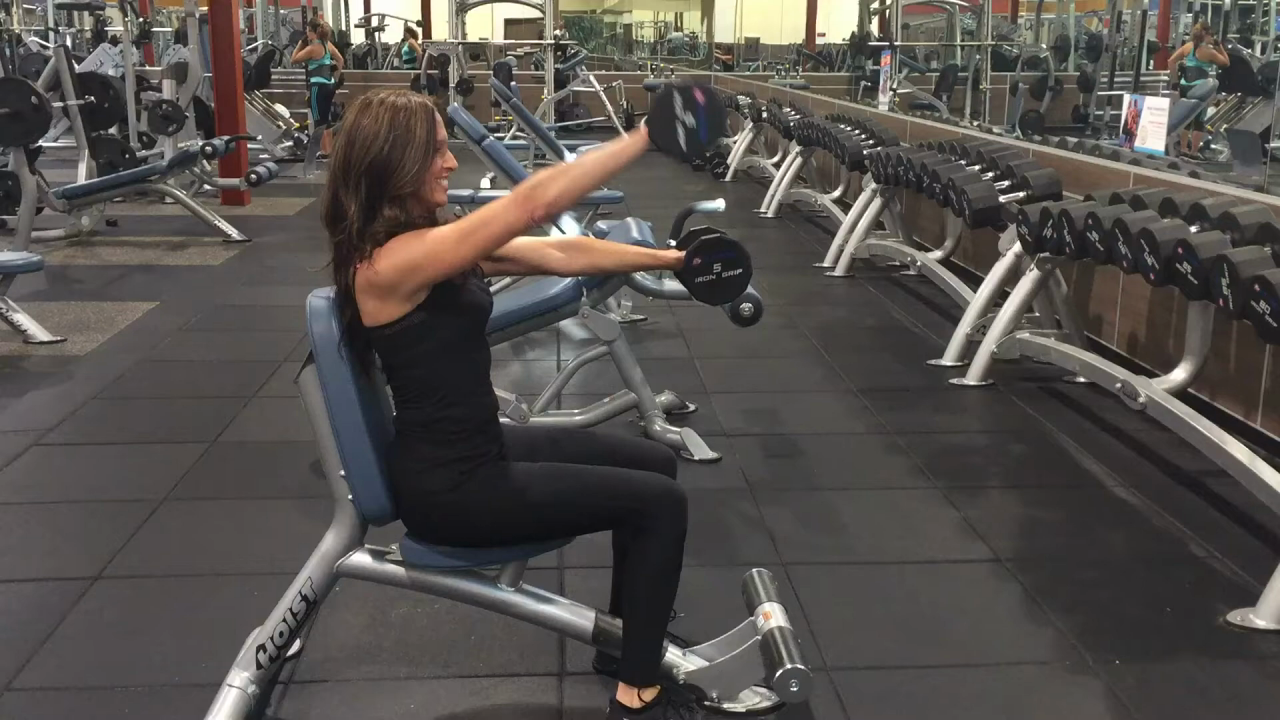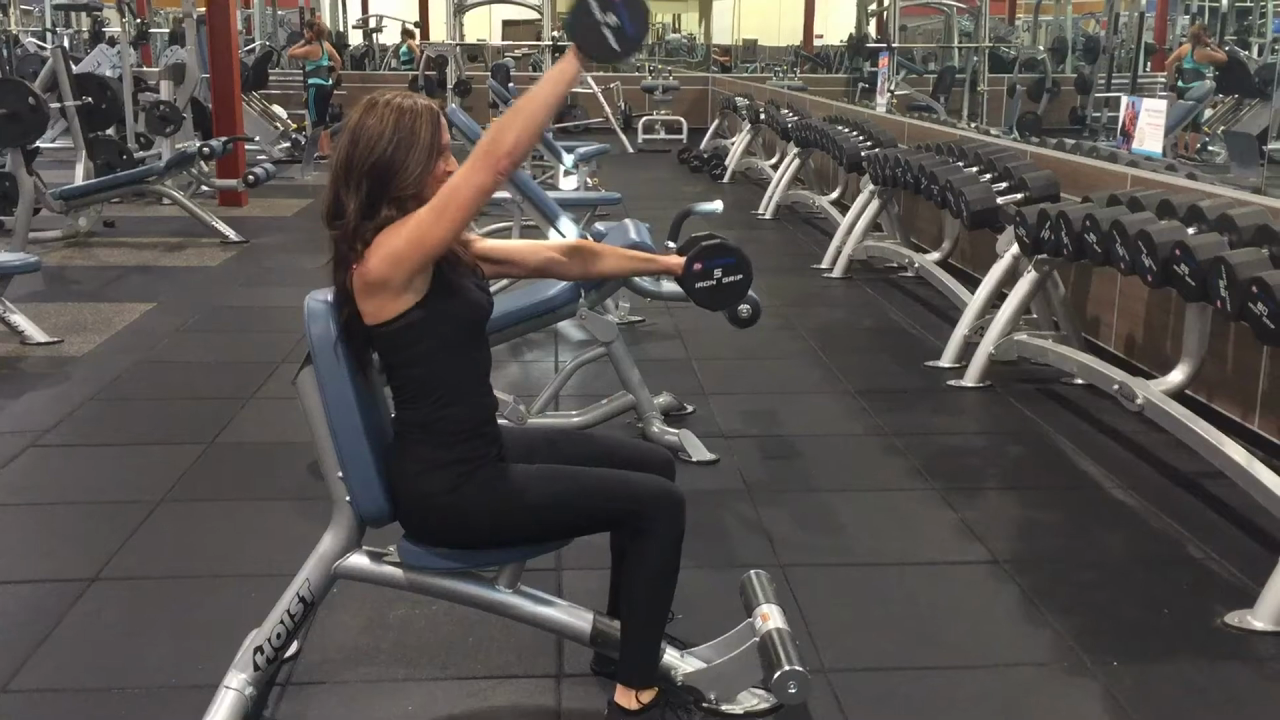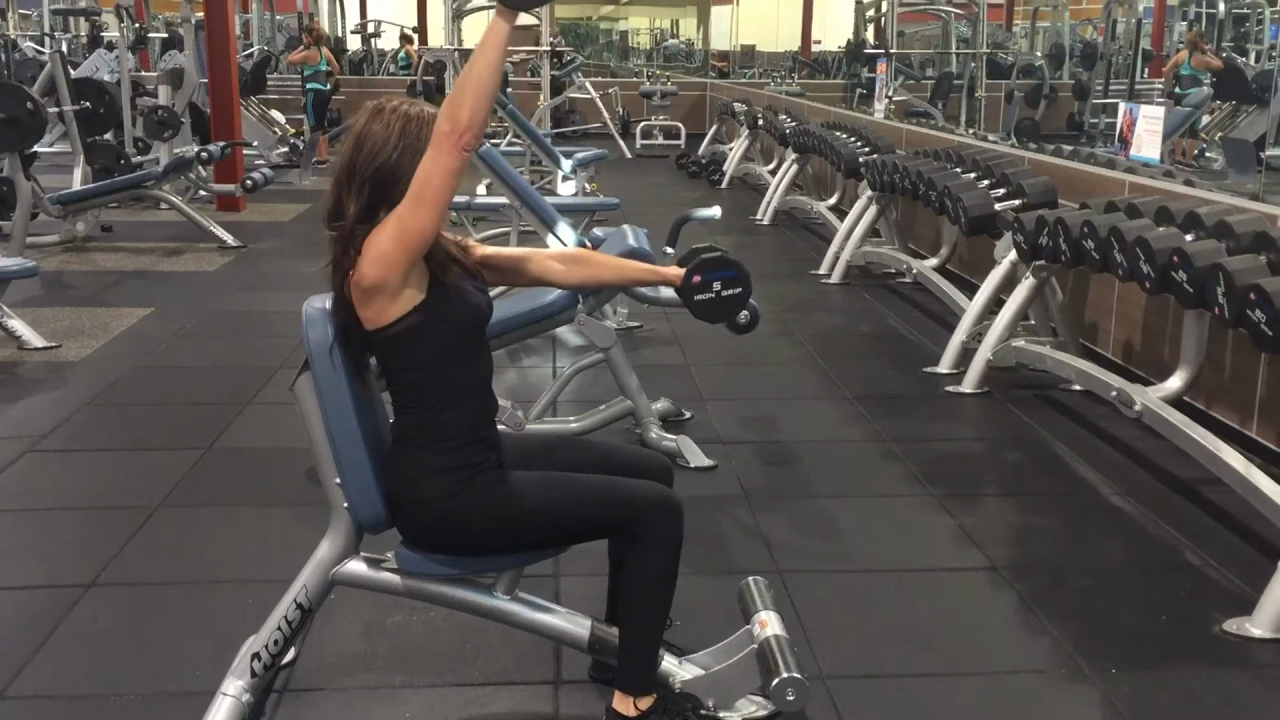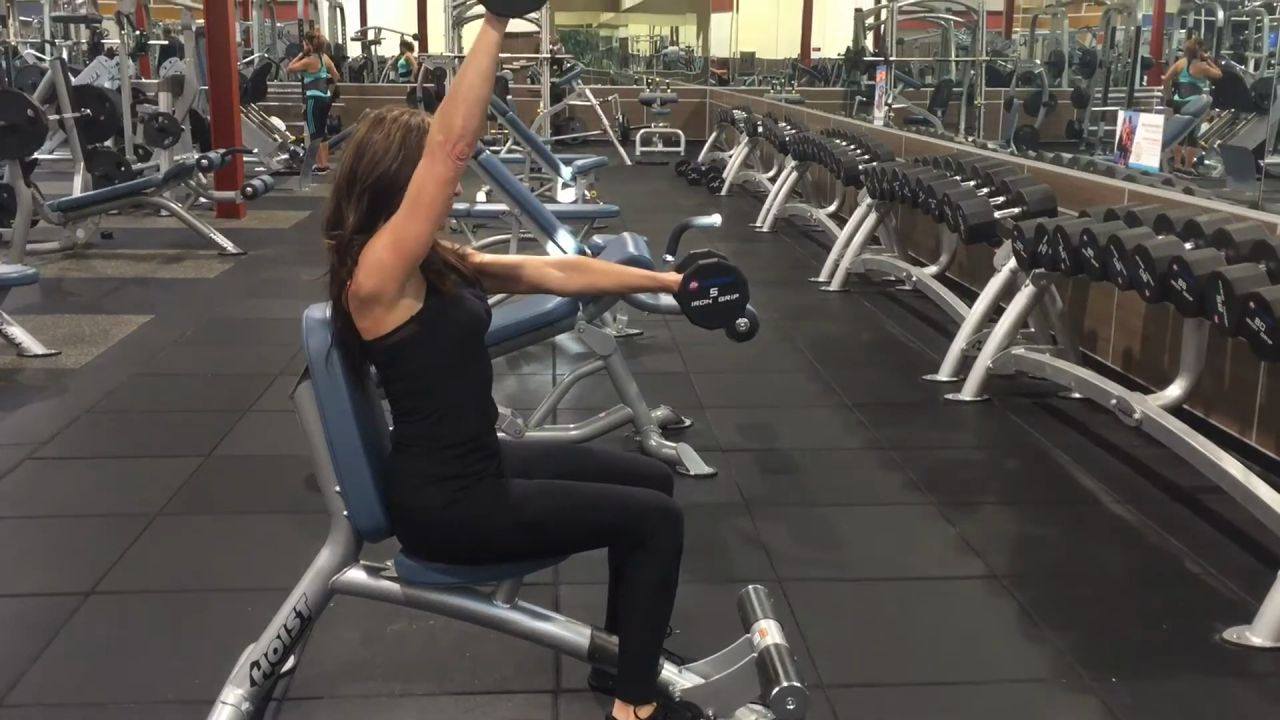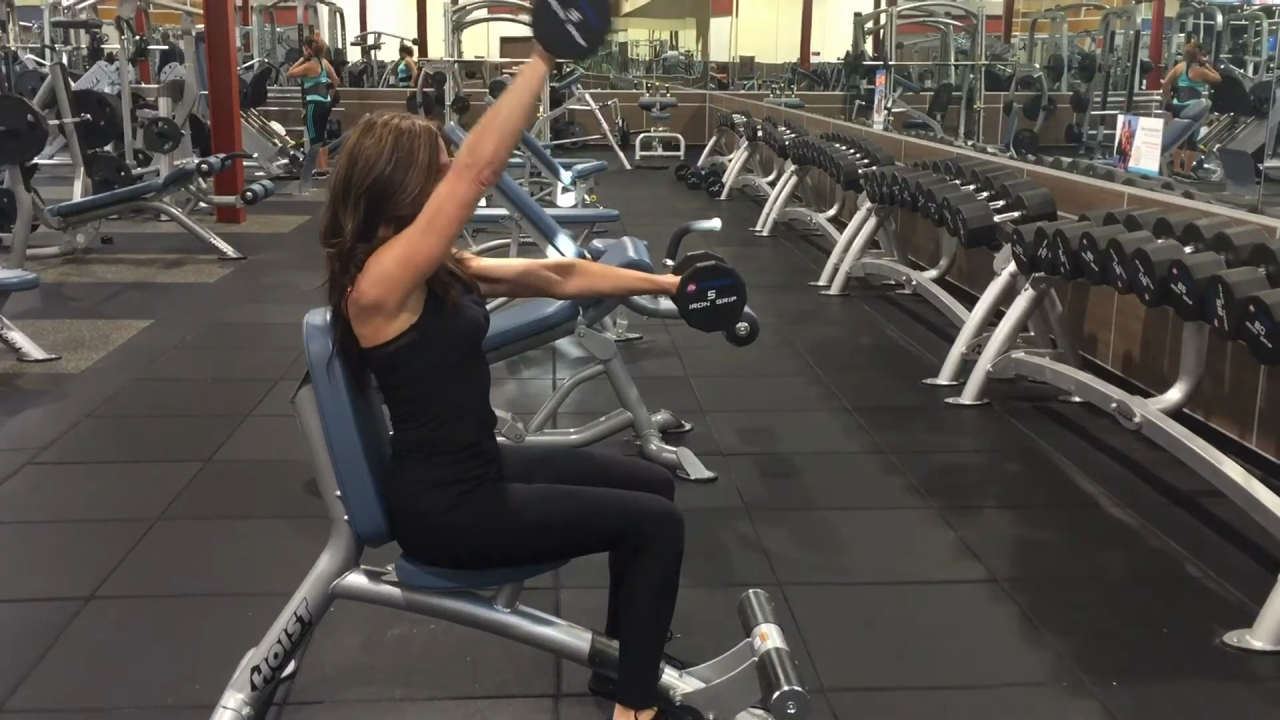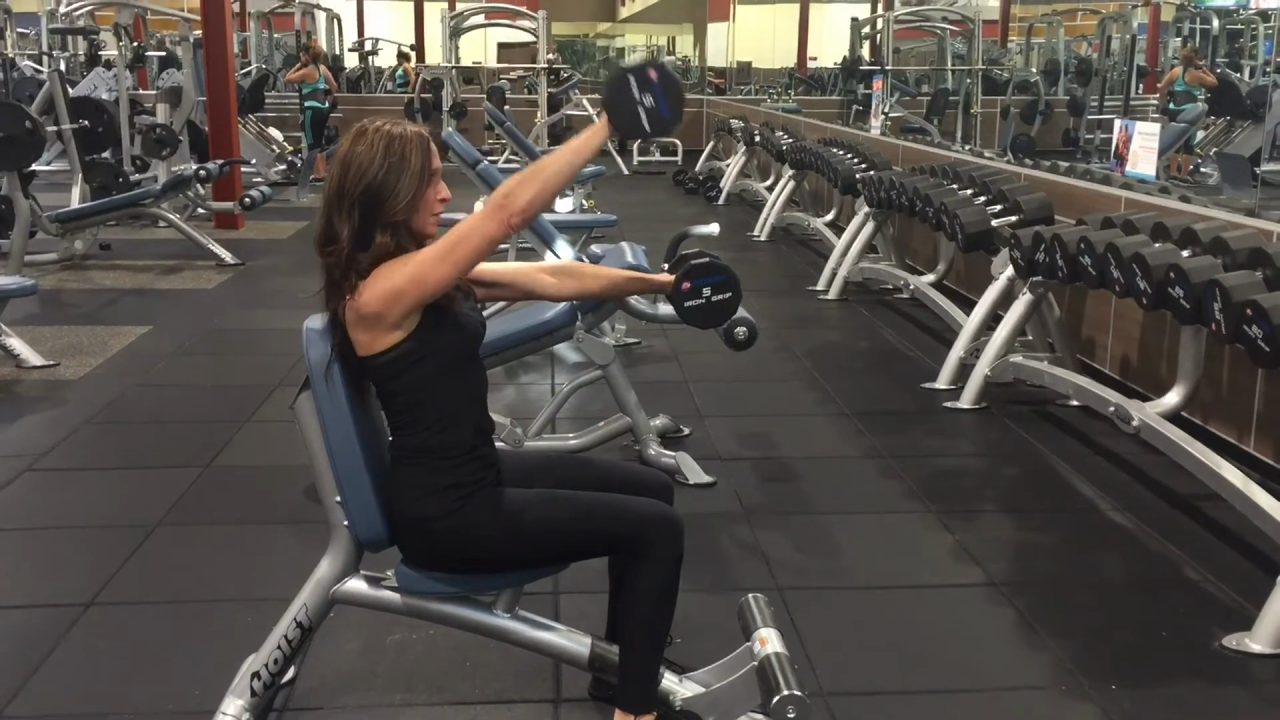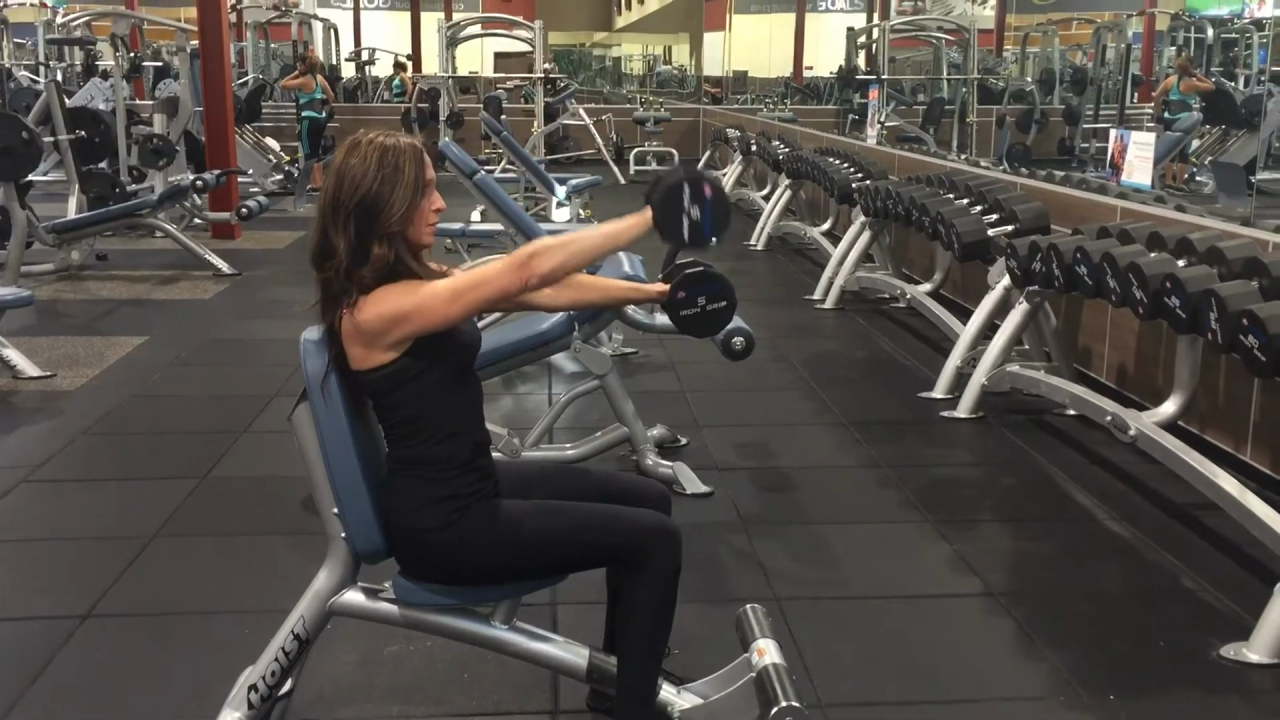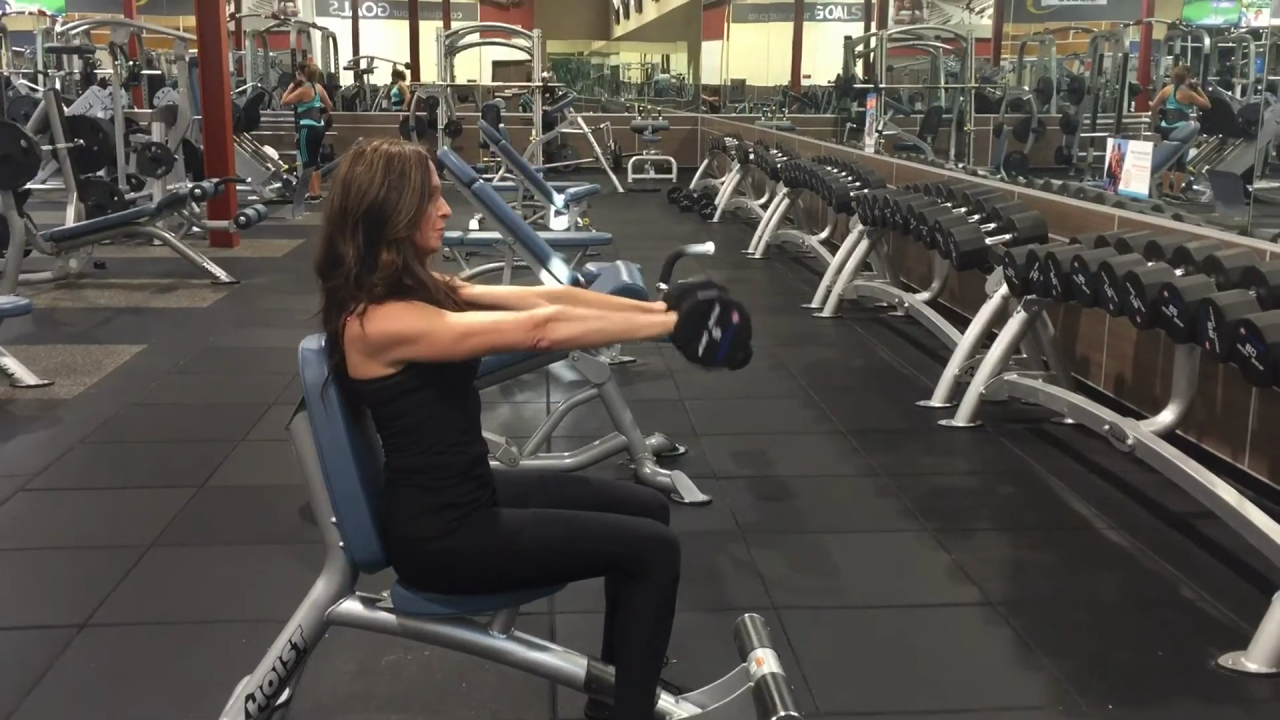
dt=0.3s
person 1, frame 1
left shoulder: (419, 244)
right shoulder: (389, 263)
left elbow: (555, 252)
right elbow: (532, 203)
left wrist: (669, 258)
right wrist: (641, 136)
left hip: (476, 449)
right hip: (447, 486)
left knee: (655, 465)
right knee: (661, 503)
left ankle: (629, 639)
person 1, frame 2
left shoulder: (434, 251)
right shoulder: (386, 259)
left elbow: (557, 256)
right elbow: (496, 161)
left wrist: (667, 264)
right wrist: (576, 60)
left hip: (476, 451)
right hip: (447, 488)
left knee: (653, 465)
right knee: (657, 504)
left ankle: (628, 639)
person 1, frame 3
left shoulder: (435, 258)
right shoulder: (382, 265)
left elbow: (558, 264)
right elbow: (457, 139)
left wrist: (669, 277)
left hip: (475, 456)
right hip: (445, 494)
left knee: (652, 473)
right knee: (656, 511)
left ankle: (623, 644)
person 1, frame 4
left shoulder: (434, 265)
right shoulder: (378, 275)
left elbow: (557, 272)
right elbow: (450, 147)
left wrist: (668, 282)
right wrist: (492, 26)
left hip: (475, 466)
right hip: (444, 503)
left knee: (652, 481)
right knee: (657, 519)
left ankle: (621, 654)
person 1, frame 5
left shoulder: (433, 271)
right shoulder: (379, 280)
left elbow: (554, 275)
right elbow: (477, 172)
left wrist: (663, 284)
right wrist: (539, 61)
left hip: (476, 466)
right hip: (446, 507)
left knee: (651, 485)
right knee: (657, 522)
left ankle: (625, 656)
person 1, frame 6
left shoulder: (419, 278)
right shoulder: (378, 291)
left elbow: (551, 277)
right elbow: (507, 211)
left wrist: (659, 282)
right wrist: (604, 128)
left hip: (474, 474)
right hip: (443, 512)
left knee: (652, 489)
right knee: (656, 529)
left ankle: (622, 664)
person 1, frame 7
left shoulder: (412, 279)
right shoulder: (375, 310)
left elbow: (533, 285)
right elbow: (526, 271)
left wrist: (653, 290)
right wrist: (649, 218)
left hip: (470, 483)
right hip: (442, 524)
left knee: (648, 501)
right knee: (654, 539)
person 1, frame 8
left shoulder: (415, 290)
right shoulder: (380, 322)
left elbow: (543, 297)
right elbow: (540, 329)
left wrist: (660, 308)
right wrist: (672, 322)
left hip: (470, 493)
right hip: (441, 534)
left knee: (647, 508)
right knee: (653, 548)
